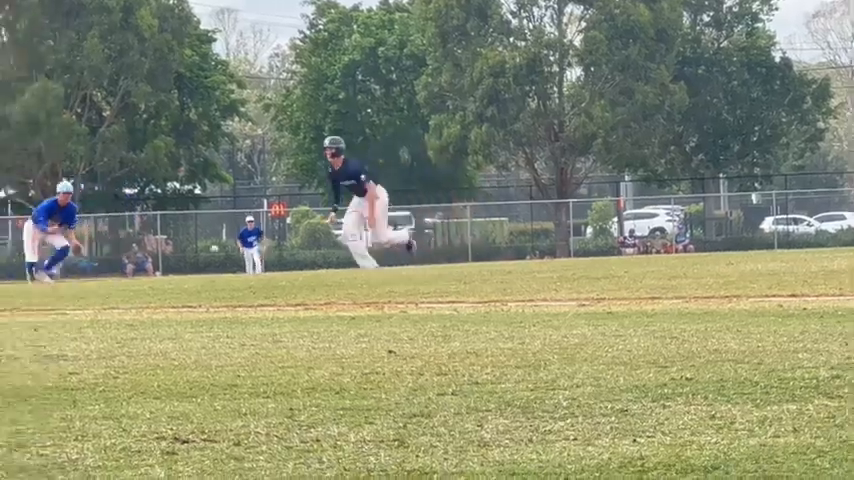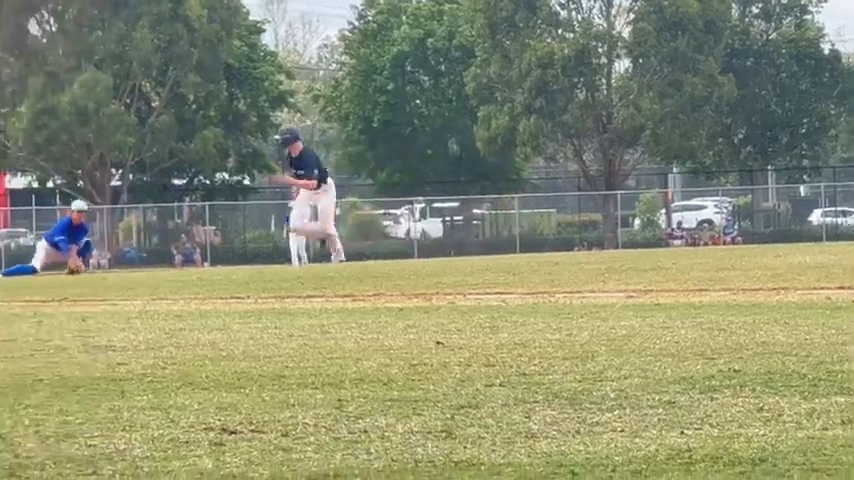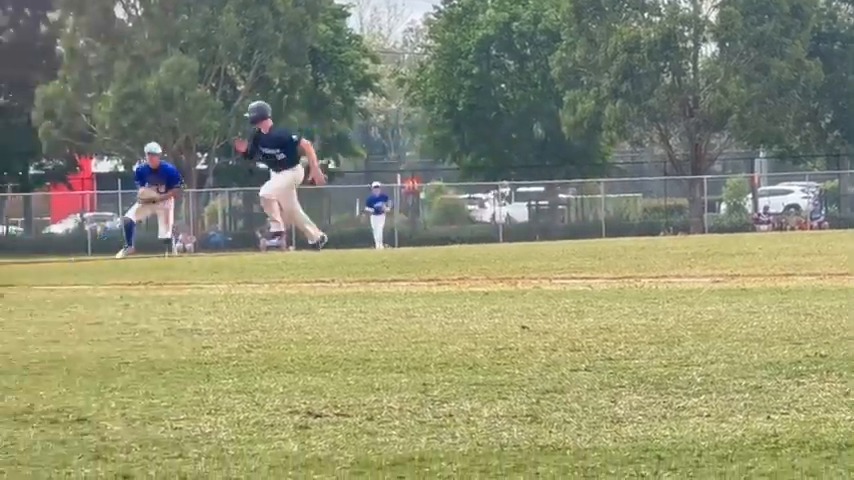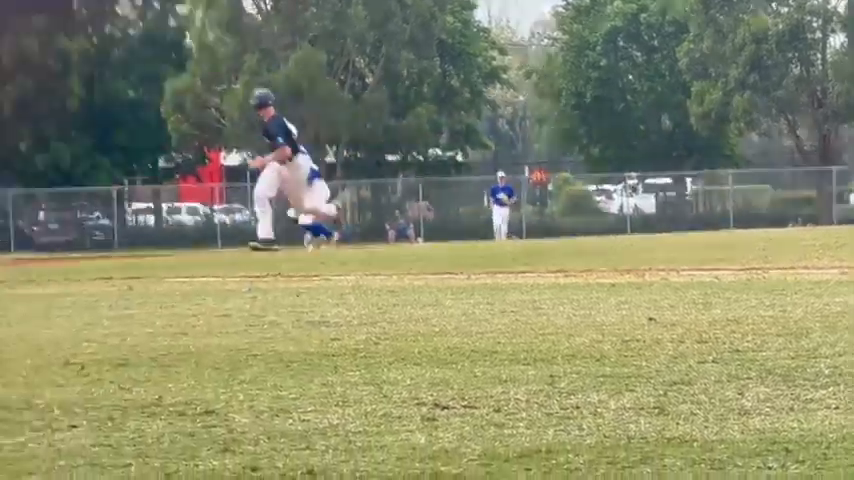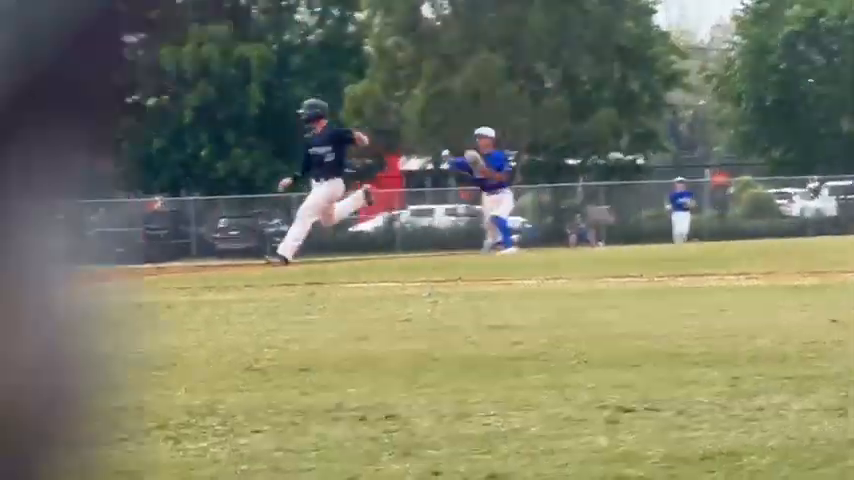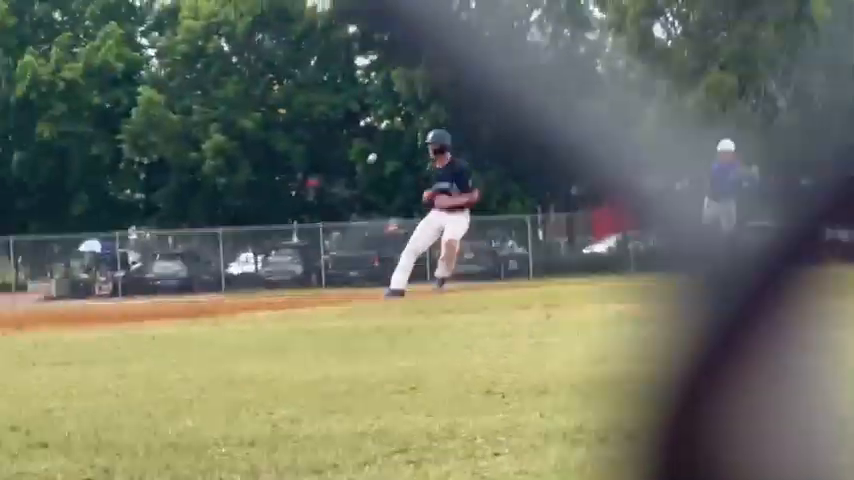
dt=0.3s
person 1, frame 1
left shoulder: (353, 167)
right shoulder: (332, 172)
left elbow: (371, 188)
right elbow: (336, 193)
left wrist: (371, 214)
right wrist: (334, 211)
left hip: (376, 196)
right hip: (359, 199)
left knee: (381, 238)
right knee: (348, 233)
left ankle: (405, 237)
right ankle: (368, 267)
person 1, frame 2
left shoulder: (308, 156)
right shoulder: (291, 156)
left elbow: (312, 184)
left wrist: (290, 181)
left hip: (323, 190)
right hip: (306, 190)
left knee: (326, 227)
right knee: (296, 225)
left ankle: (339, 258)
right ankle: (323, 233)
person 1, frame 3
left shoulder: (281, 134)
right shoulder: (257, 135)
left elbow: (306, 144)
right elbow: (250, 156)
left wrist: (315, 169)
right wrist: (243, 150)
left hip: (292, 172)
right hip: (276, 173)
left knee: (265, 194)
right knee: (292, 212)
left ankle: (277, 228)
right ankle: (317, 237)
person 1, frame 4
left shoulder: (275, 124)
right shoulder: (270, 123)
left elbow: (286, 151)
left wrist: (264, 161)
left hip: (295, 163)
right hip: (280, 164)
left knee: (304, 205)
right knee: (260, 194)
left ankle: (332, 210)
right ankle: (266, 238)
person 1, frame 5
left shoulder: (335, 133)
right shoulder: (309, 138)
left elbow: (363, 140)
right elbow: (306, 166)
left wrist: (359, 137)
right wrist: (291, 180)
left hip: (331, 184)
right hip: (318, 184)
left knee: (305, 214)
right knee: (329, 219)
left ankle: (284, 254)
right ankle: (361, 196)
person 1, frame 6
left shoulder: (459, 167)
right shoulder: (433, 169)
left elbow: (474, 196)
left wrist: (450, 201)
right wrist: (429, 195)
left hip: (457, 216)
right hip: (436, 214)
left knee: (450, 240)
right knee: (412, 249)
left ankle: (442, 276)
right ankle: (397, 287)
